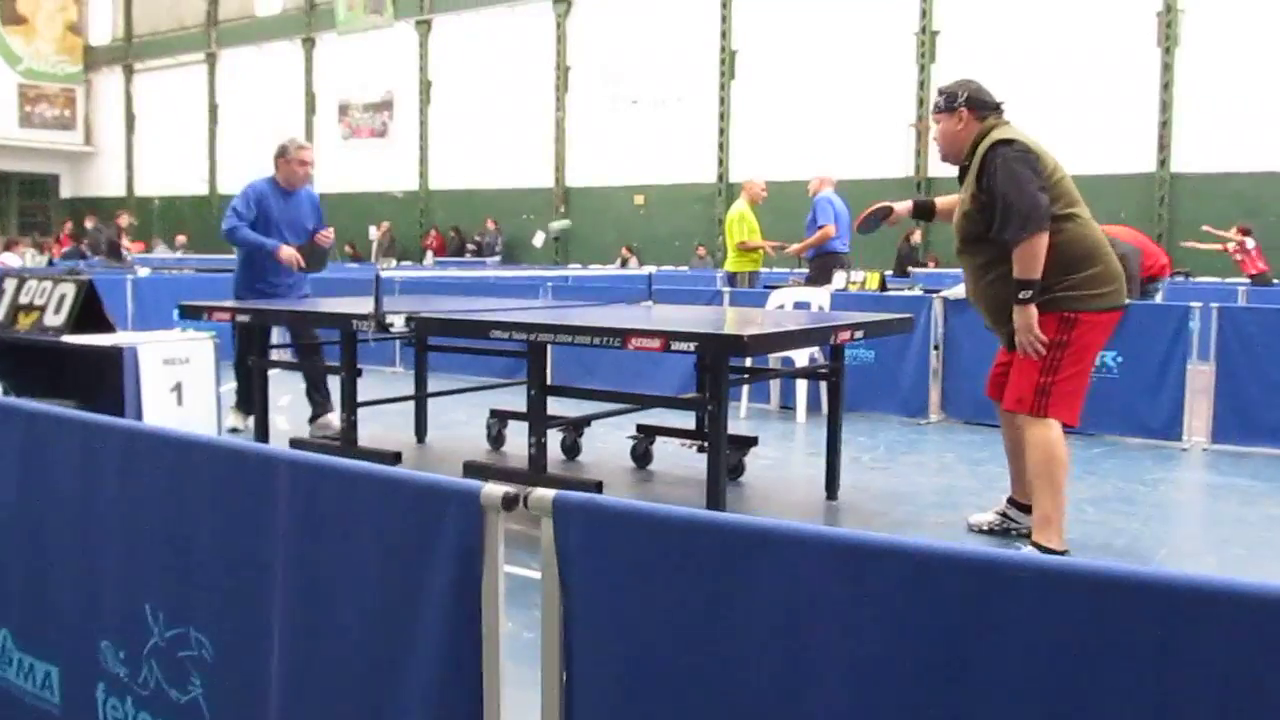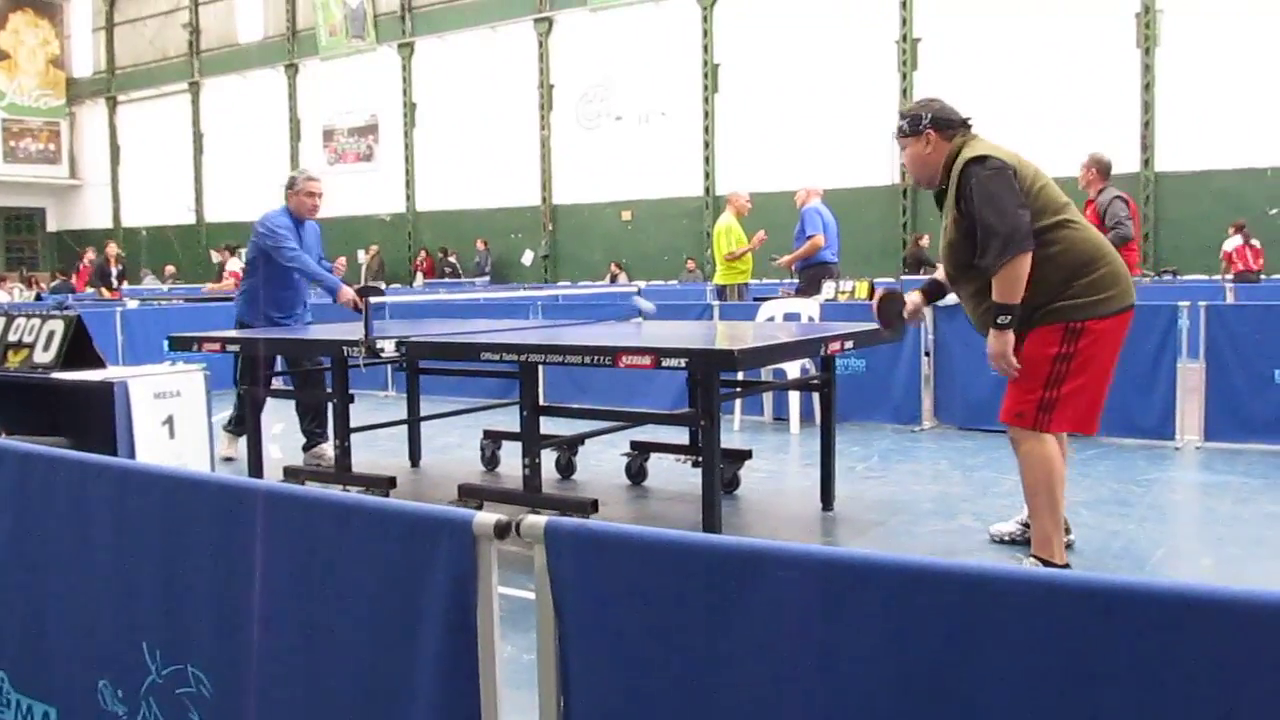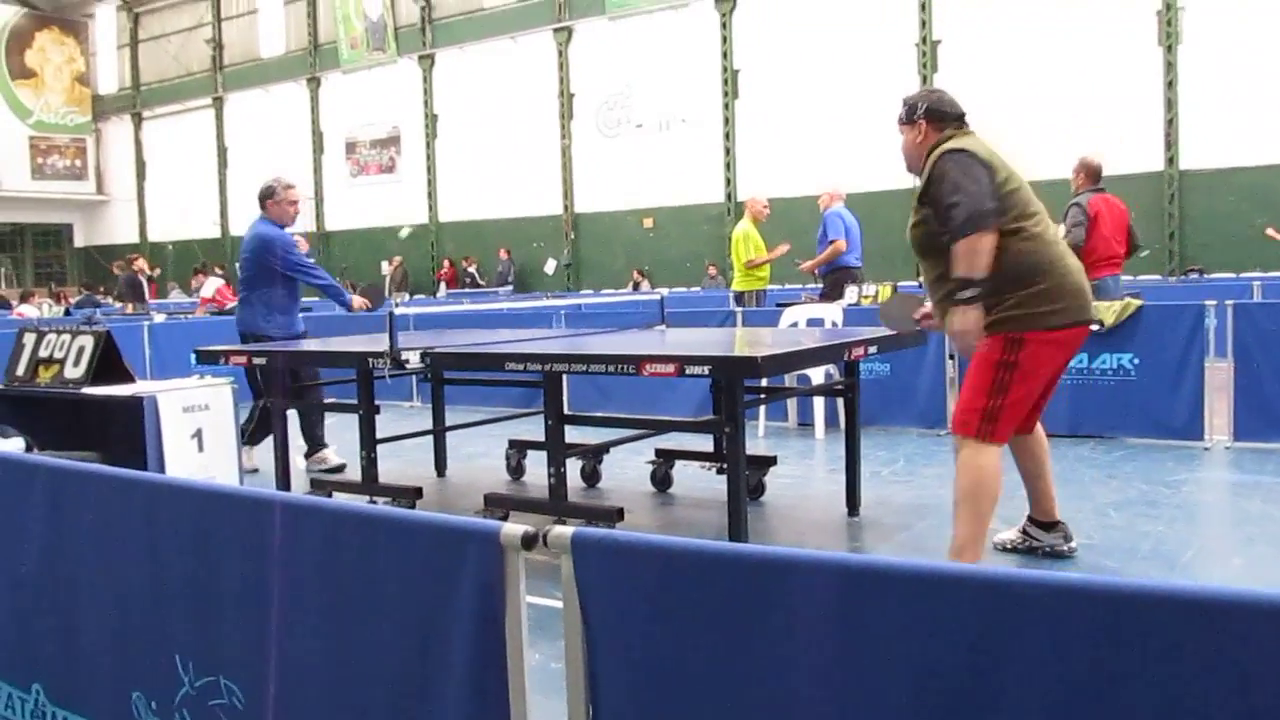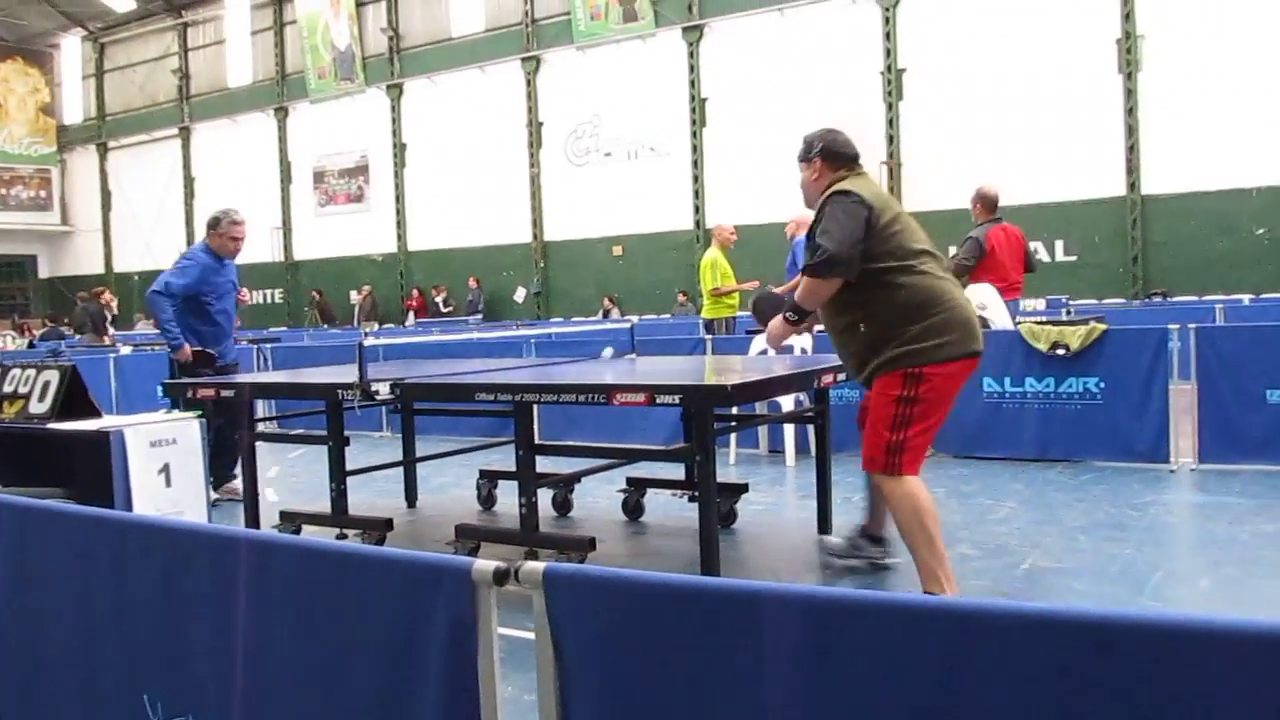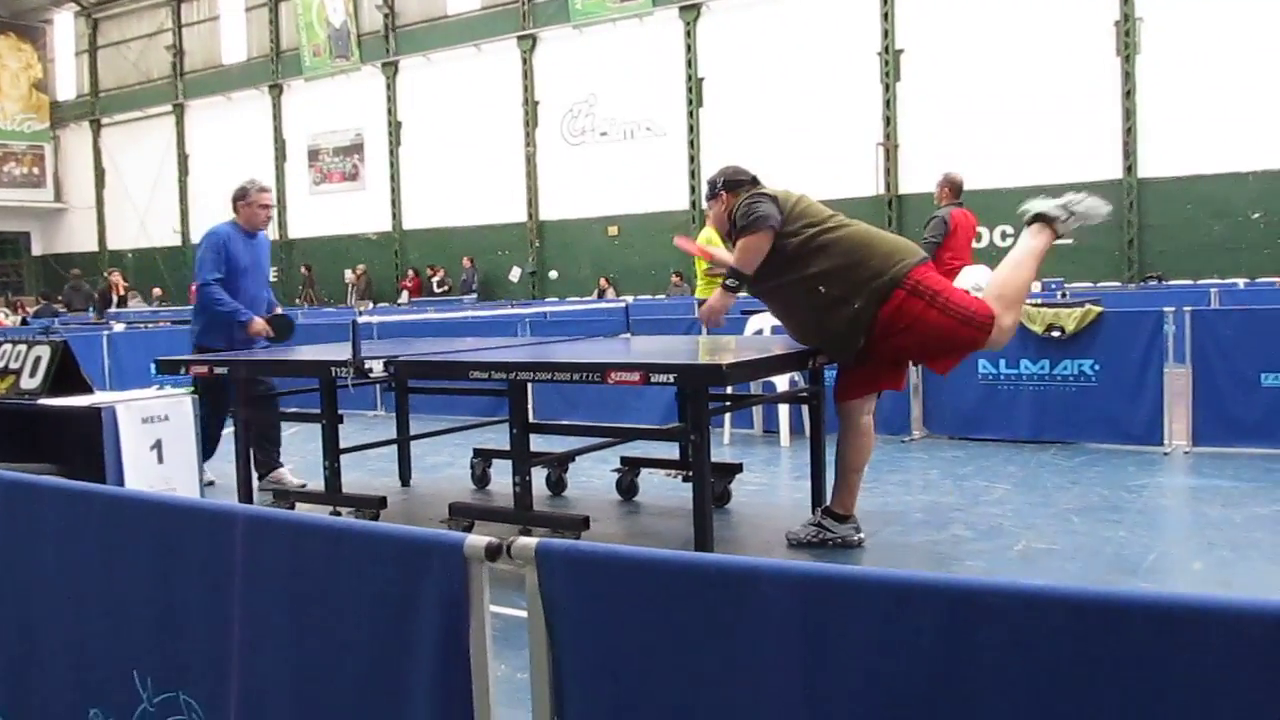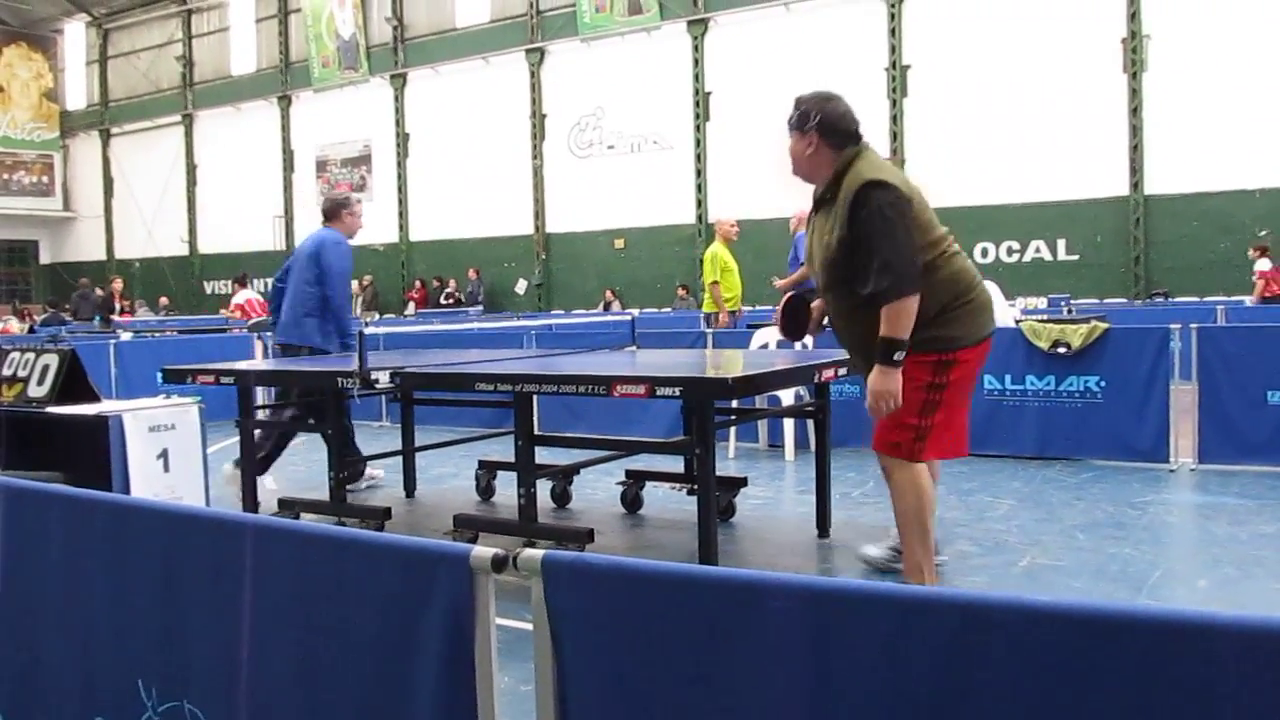
dt=0.7s
person 1, frame 1
left shoulder: (1003, 152)
right shoulder: (986, 156)
left elbow: (1030, 227)
right elbow: (970, 204)
left wrist: (1024, 301)
right wrist: (913, 208)
left hip: (1072, 298)
right hip: (1049, 300)
left knee: (1035, 412)
right knee: (1011, 403)
left ankle: (1048, 547)
right ankle: (1021, 508)
person 1, frame 2
left shoulder: (979, 171)
right shoulder: (958, 181)
left elbow: (1011, 249)
right elbow: (967, 260)
left wrist: (1002, 325)
right wrist: (923, 294)
left hip: (1078, 304)
right hip: (1062, 304)
left knee: (1028, 425)
right knee: (1044, 420)
left ankle: (1050, 561)
right ankle: (1045, 520)
person 1, frame 3
left shoulder: (952, 161)
right shoulder: (962, 161)
left elbow: (973, 228)
left wrist: (966, 301)
right wrist: (942, 304)
left hip: (1032, 314)
right hip: (1052, 310)
left knee: (975, 432)
right knee: (1015, 417)
left ankle: (964, 569)
right ankle: (1047, 527)
person 1, frame 4
left shoulder: (842, 199)
right shoulder: (864, 196)
left elbow: (829, 268)
left wrist: (790, 320)
right wrist: (803, 313)
left hip: (923, 346)
right hip: (914, 341)
left knee: (890, 466)
right knee: (879, 439)
left ankle: (942, 599)
right ankle: (872, 537)
person 1, frame 5
left shoulder: (753, 203)
right shoulder: (763, 209)
left elbow: (760, 229)
right elbow: (780, 271)
left wrist: (727, 288)
right wrist: (728, 263)
left hip: (891, 283)
right hip: (865, 311)
left knee: (994, 327)
right knee: (854, 408)
left ankle: (1044, 225)
right ankle: (839, 518)
person 1, frame 6
left shoulder: (871, 191)
right shoulder: (837, 186)
left elbow: (902, 284)
left wrist: (886, 364)
right wrist: (827, 305)
left hip: (938, 332)
right hip: (925, 332)
left knee: (903, 453)
right knee: (915, 448)
left ankle: (920, 587)
right ankle: (910, 545)
person 2, frame 1
left shoulder: (310, 198)
right shoulder: (256, 192)
left elbow: (316, 234)
right elbow: (232, 229)
left wrist: (324, 238)
right wrist: (275, 248)
left hip: (296, 291)
right hip: (253, 290)
left knee: (312, 353)
right knee: (249, 355)
left ankle: (323, 416)
right ankle: (243, 409)
person 2, frame 2
left shoulder: (313, 229)
right shoulder: (272, 224)
right elbow: (294, 259)
left wrist: (332, 269)
right wrist: (336, 288)
left hip: (297, 319)
right hip: (257, 319)
left knee: (312, 382)
right knee: (253, 388)
left ankle: (317, 445)
right ankle: (233, 432)
person 2, frame 3
left shoulder: (277, 231)
right shoulder: (268, 237)
right elbow: (309, 272)
left wrist: (299, 252)
right wrist: (346, 298)
left hip: (288, 328)
right hip: (261, 331)
left knee: (309, 389)
right knee: (271, 397)
left ankle: (317, 451)
right ankle: (244, 445)
person 2, frame 4
left shoulder: (226, 260)
right shoulder: (196, 262)
right elbow: (157, 295)
left wrist: (237, 296)
right wrist: (176, 342)
left hip: (224, 357)
right hip: (194, 359)
left knee: (233, 422)
right knee: (202, 425)
left ankle: (223, 480)
person 2, frame 5
left shoulder: (262, 241)
right shoulder: (218, 238)
right elbow: (207, 286)
left wrist: (272, 304)
right wrist: (246, 318)
left hip: (253, 342)
right hip: (215, 341)
left knee: (265, 405)
right knee: (210, 411)
left ankle: (270, 470)
person 2, frame 6
left shoulder: (312, 242)
right shoulder: (336, 244)
left elbow: (279, 285)
right elbow: (338, 299)
left wrist: (279, 322)
right wrist: (349, 344)
left hip: (293, 335)
right hip: (308, 339)
left knee: (332, 407)
right knee: (295, 411)
left ankle: (352, 471)
right ankle: (243, 470)
